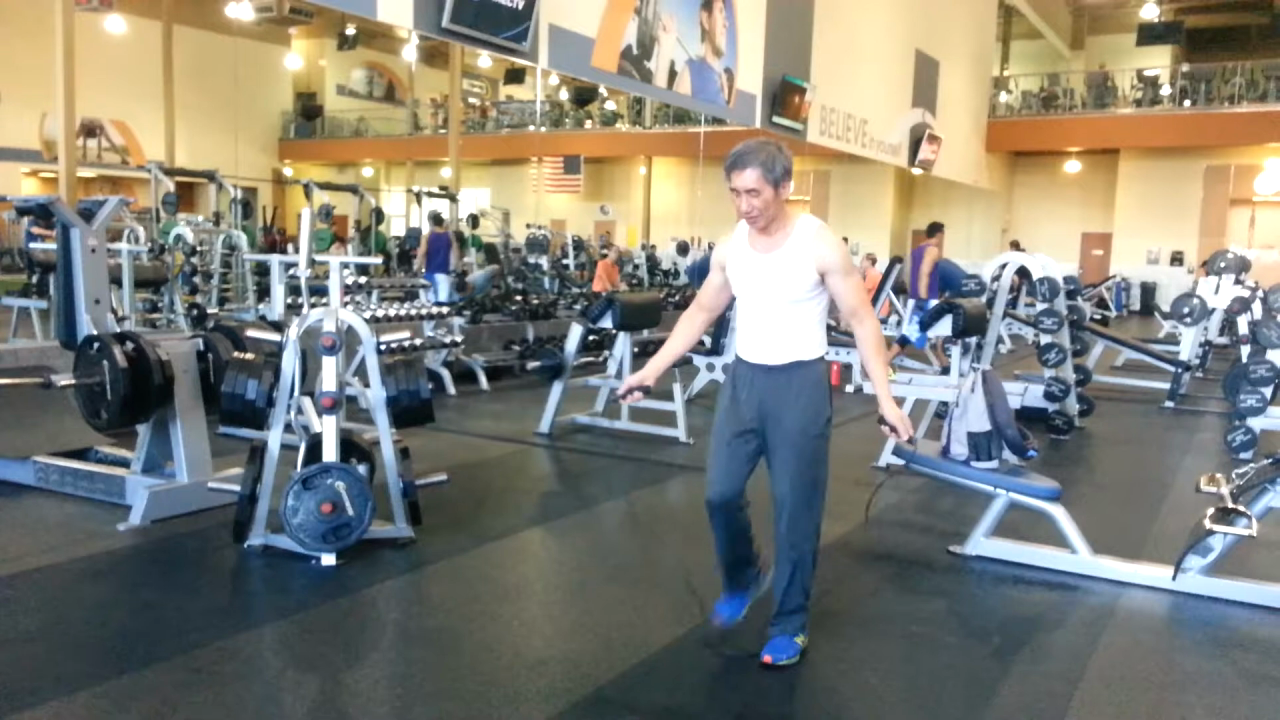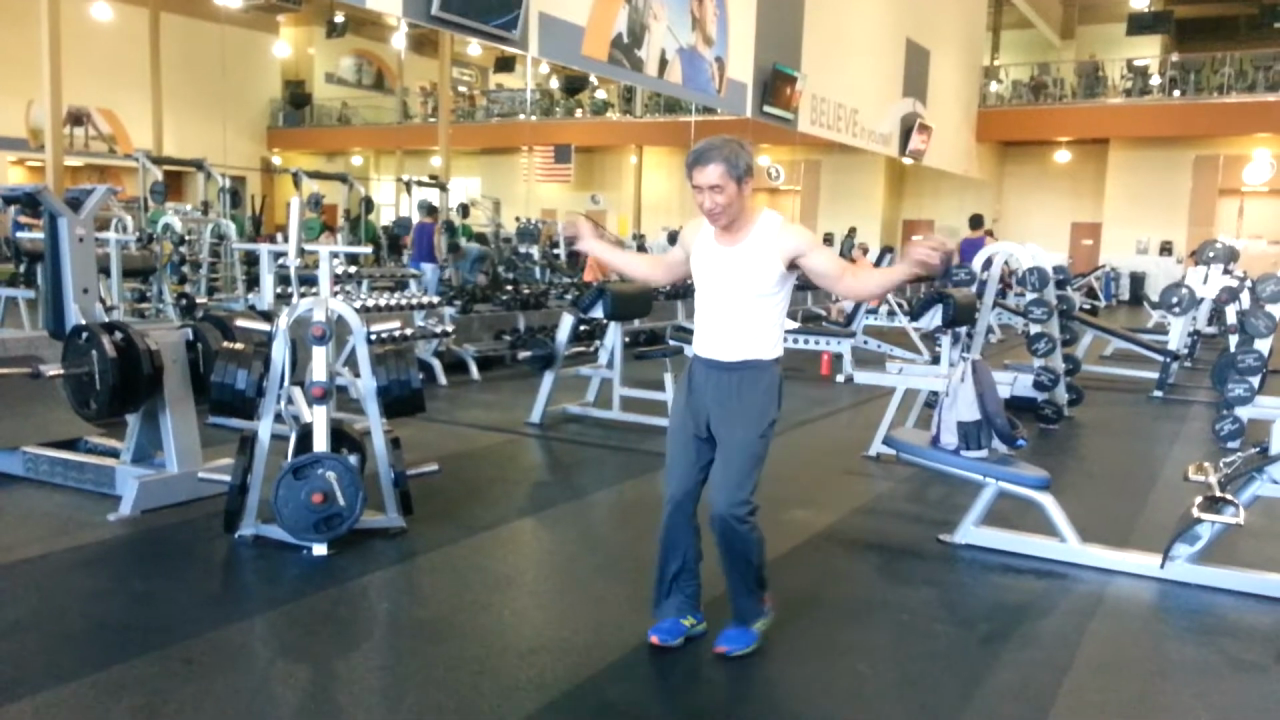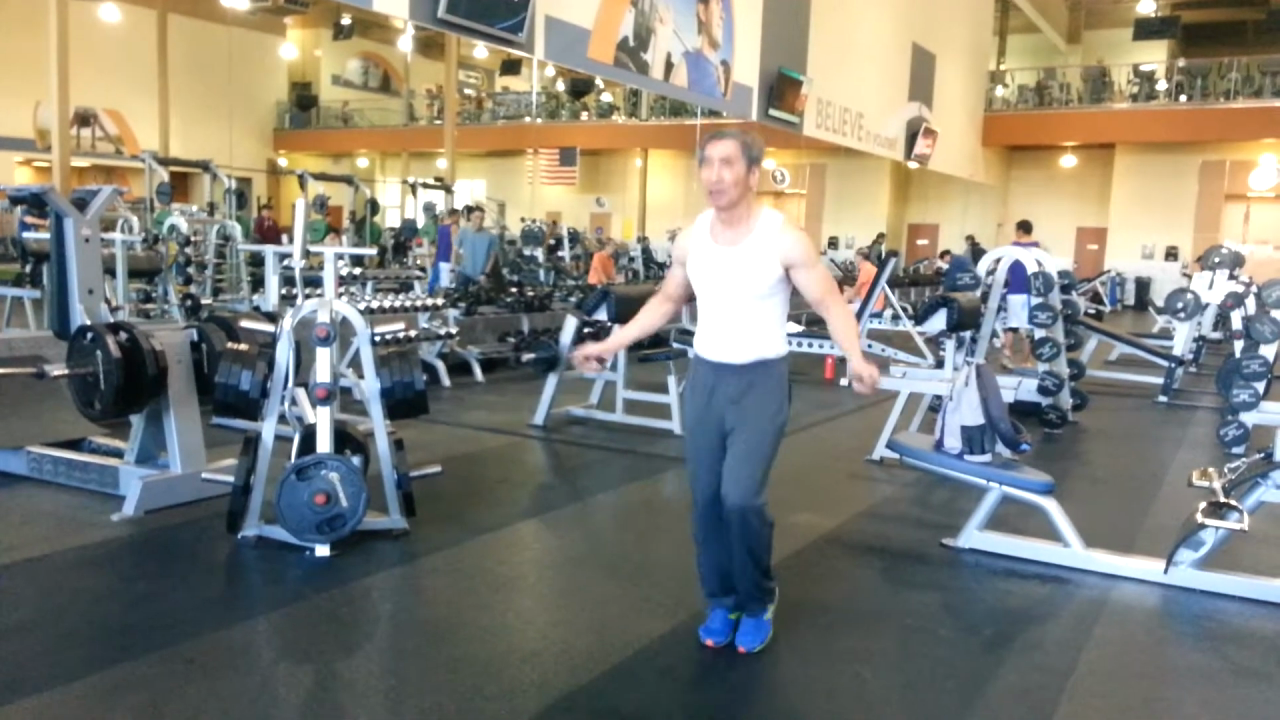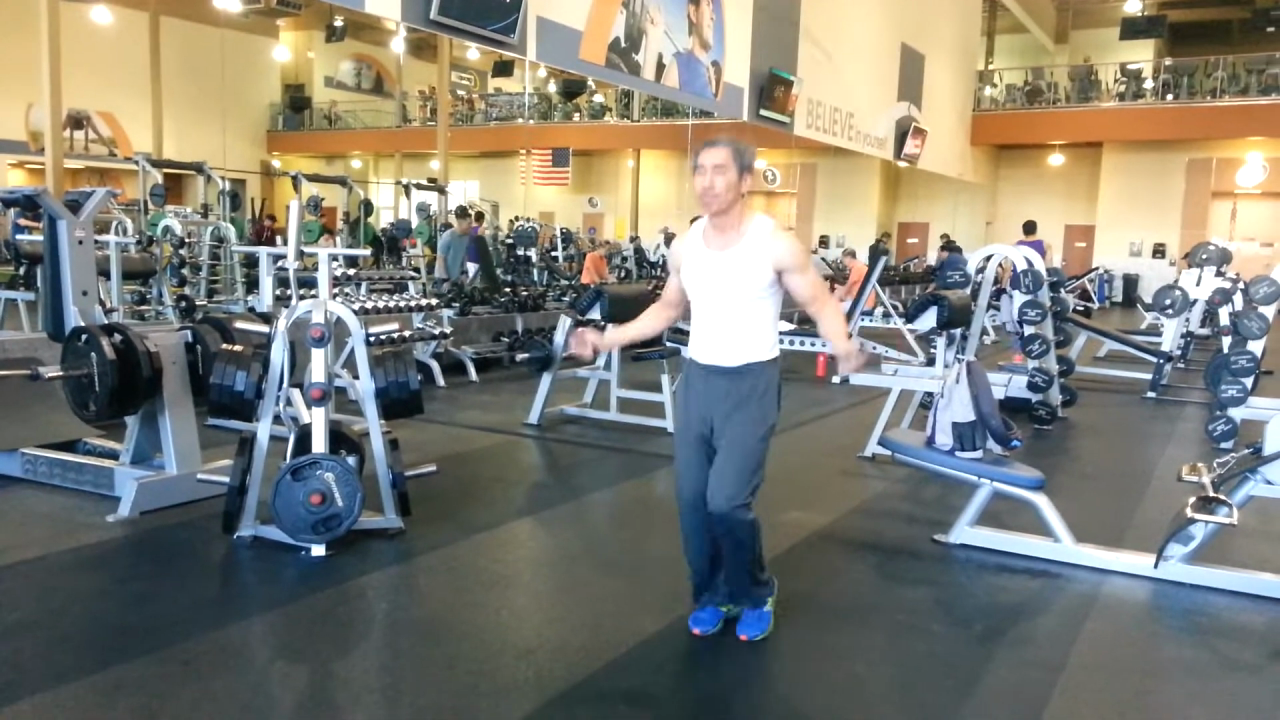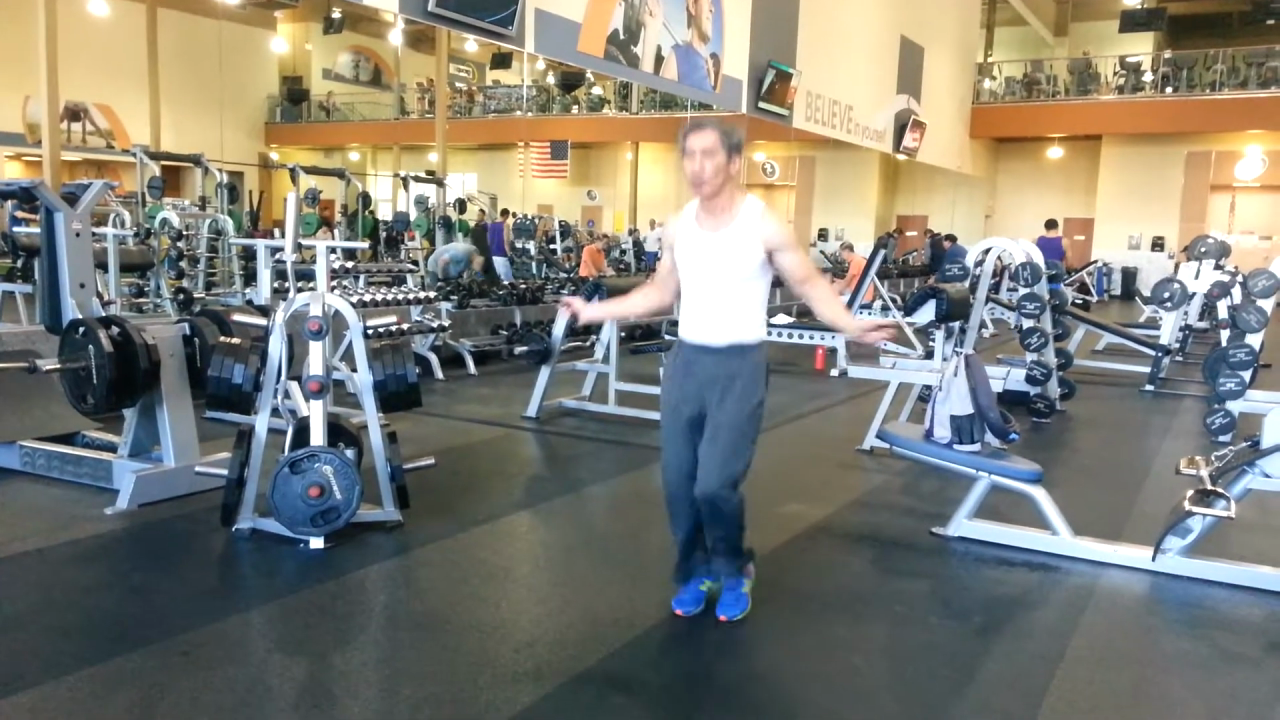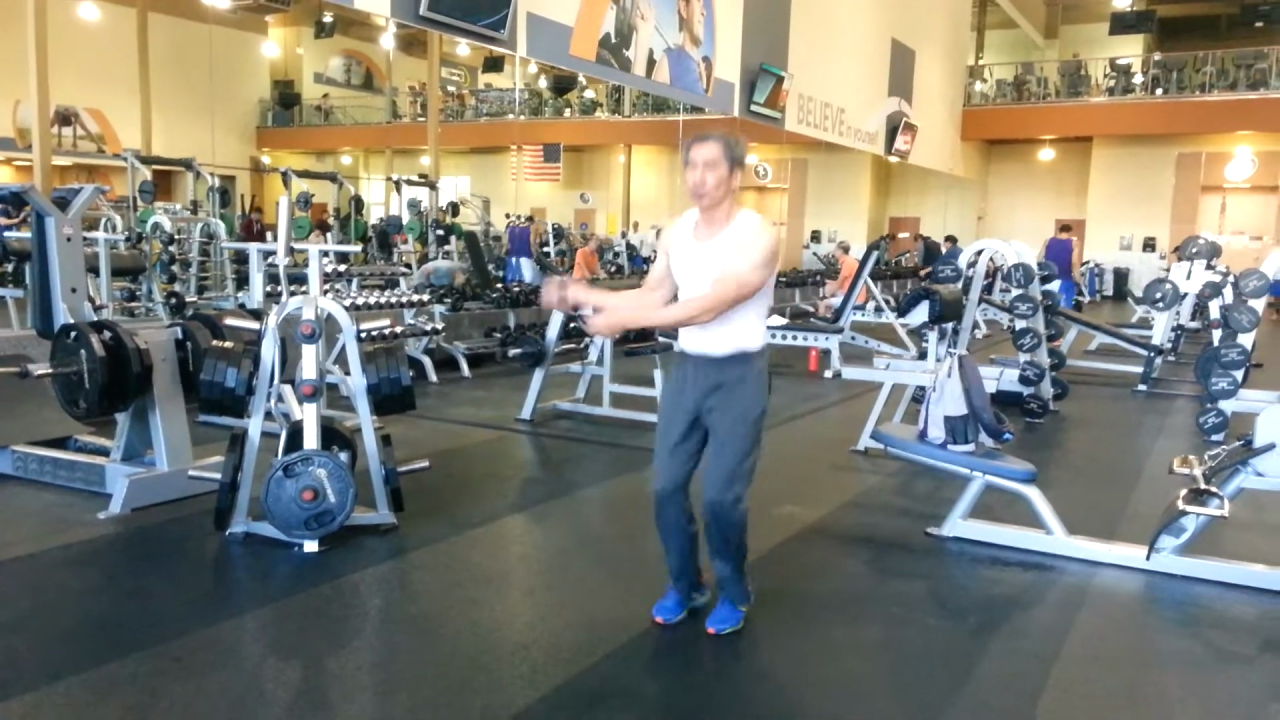
dt=0.7s
person 1, frame 1
left shoulder: (821, 244)
right shoulder: (729, 247)
left elbow: (861, 319)
right elbow: (701, 313)
left wrist: (886, 399)
right wrist: (652, 369)
left hip: (800, 383)
right hip: (744, 378)
left knee: (795, 508)
right knee: (721, 494)
left ankle: (790, 623)
right ankle: (743, 579)
person 1, frame 2
left shoulder: (786, 237)
right shoulder: (696, 235)
left elbow: (850, 283)
right elbow: (659, 271)
left wrist: (908, 266)
right wrist: (595, 249)
left hip: (753, 381)
right hip: (701, 376)
left knee: (726, 506)
right knee: (676, 498)
left ankle: (751, 606)
right ankle: (679, 608)
person 1, frame 3
left shoulder: (785, 239)
right shoulder: (690, 239)
left elbow: (828, 302)
right elbow: (667, 299)
left wrist: (855, 358)
right wrist: (613, 343)
left hip: (760, 380)
right hip: (706, 378)
left knee: (740, 500)
right knee: (707, 504)
left ankle: (757, 603)
right ankle: (723, 602)
person 1, frame 4
left shoulder: (777, 245)
right shoulder: (685, 245)
left elbow: (819, 306)
right elbow: (669, 307)
left wrist: (842, 349)
right wrist: (609, 336)
left hip: (751, 384)
right hip: (698, 382)
left knee: (726, 501)
right knee: (693, 501)
left ankle: (757, 592)
right ankle: (713, 597)
person 1, frame 5
left shoulder: (765, 226)
right shoulder: (678, 227)
left elbow: (810, 284)
right elbow: (662, 292)
left wrist: (853, 325)
right wrist: (596, 311)
left hip: (738, 366)
right hip: (686, 361)
left knee: (714, 485)
right knee: (679, 483)
left ankle: (734, 571)
right ankle: (694, 572)
person 1, frame 6
left shoulder: (758, 236)
right shoulder: (675, 234)
left elbow: (708, 307)
right elbow: (649, 299)
left wrist: (622, 320)
right wrist: (582, 294)
left hip: (737, 372)
right hip: (687, 370)
left knee: (719, 494)
right knee: (666, 487)
left ankle: (732, 592)
right ankle: (687, 585)
